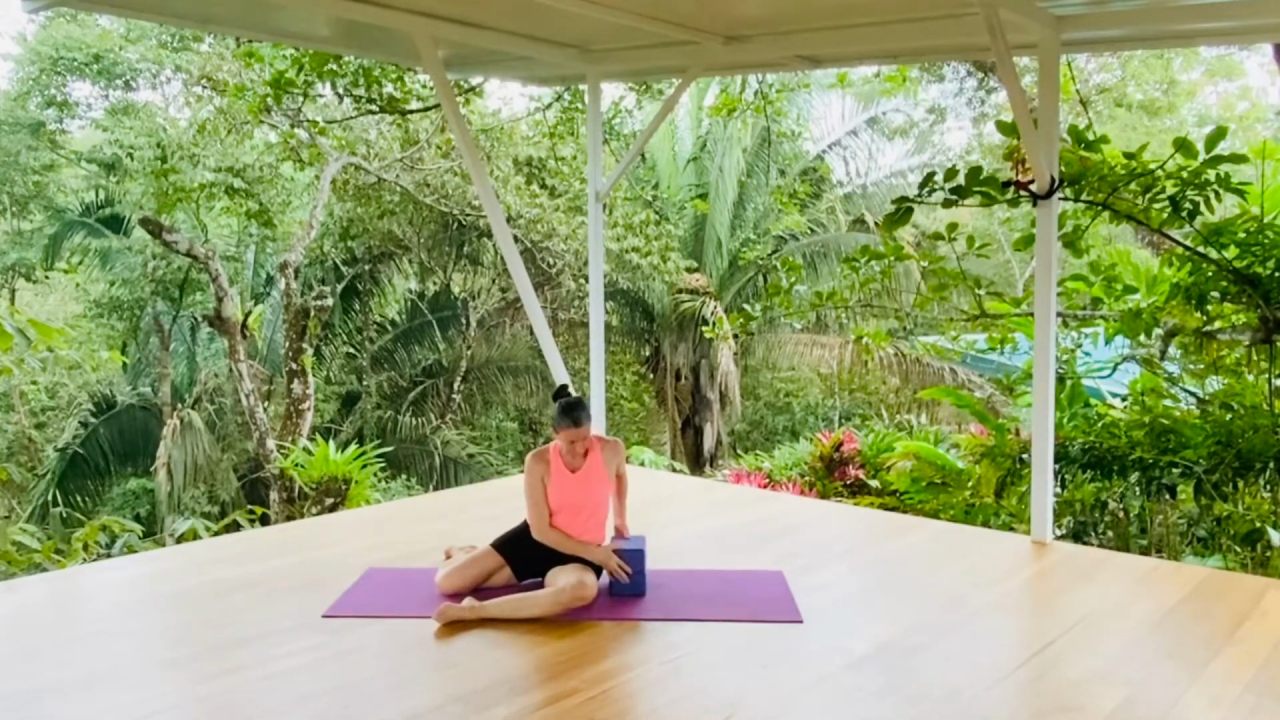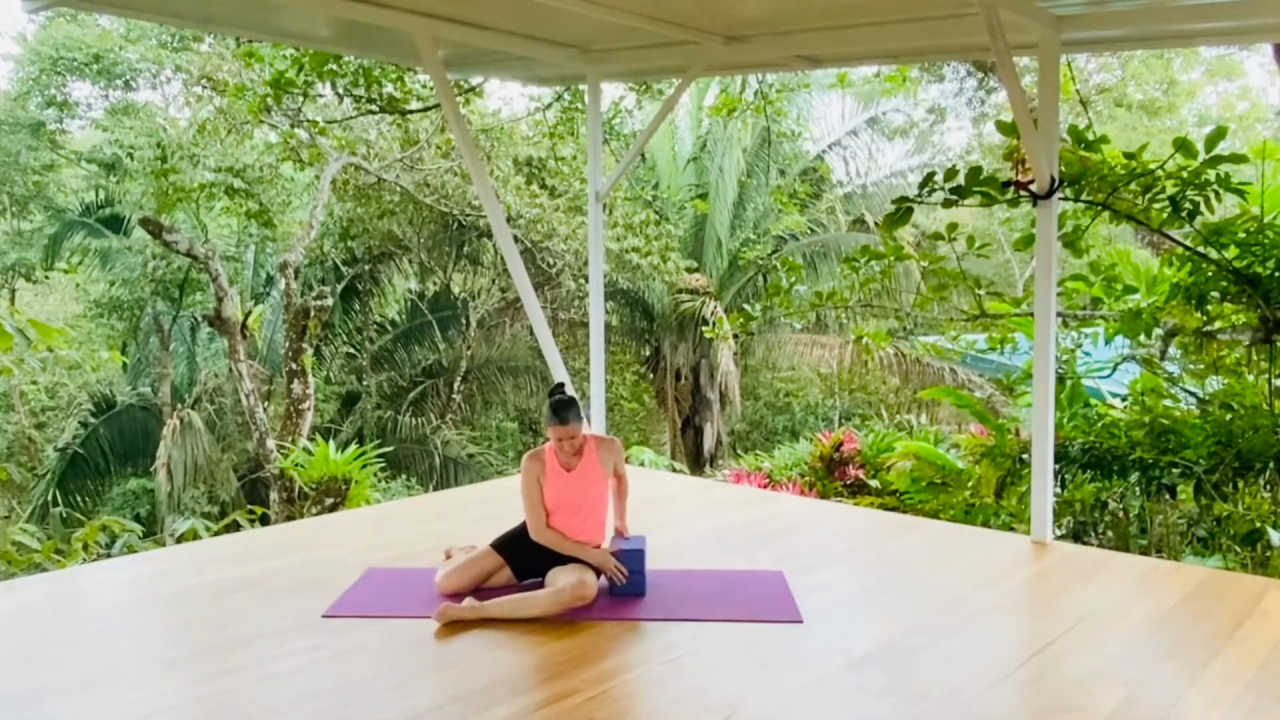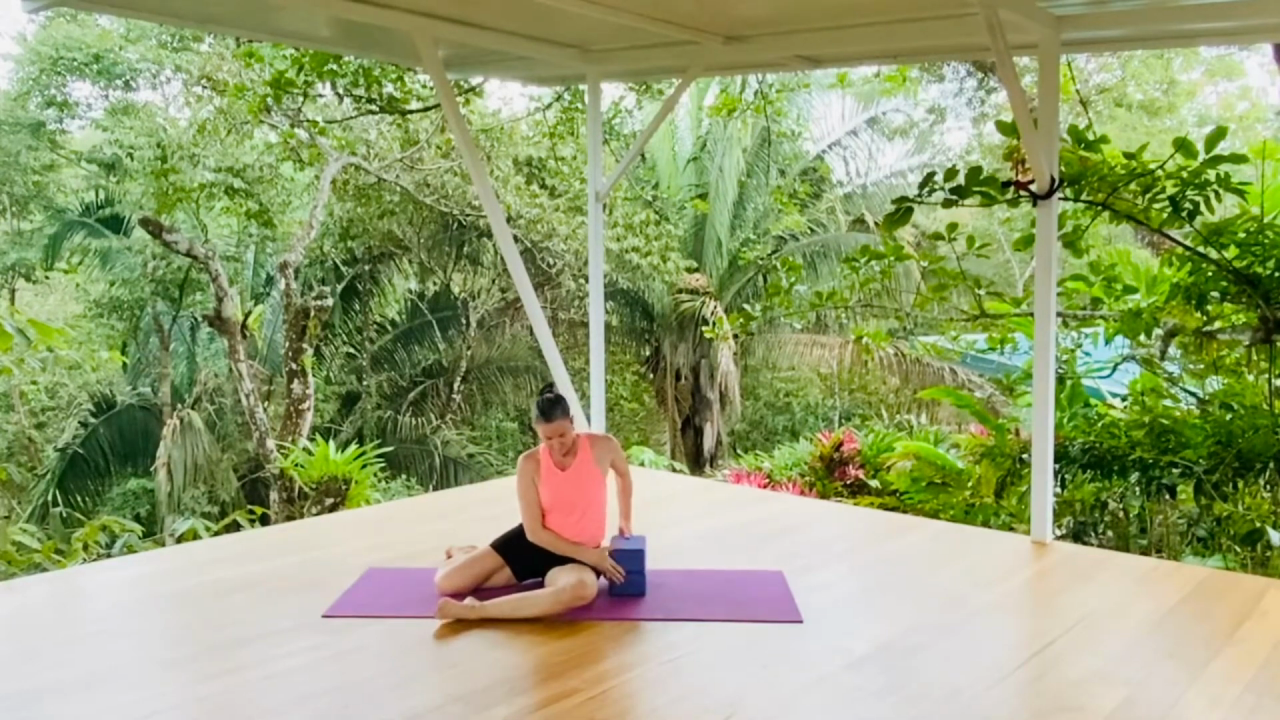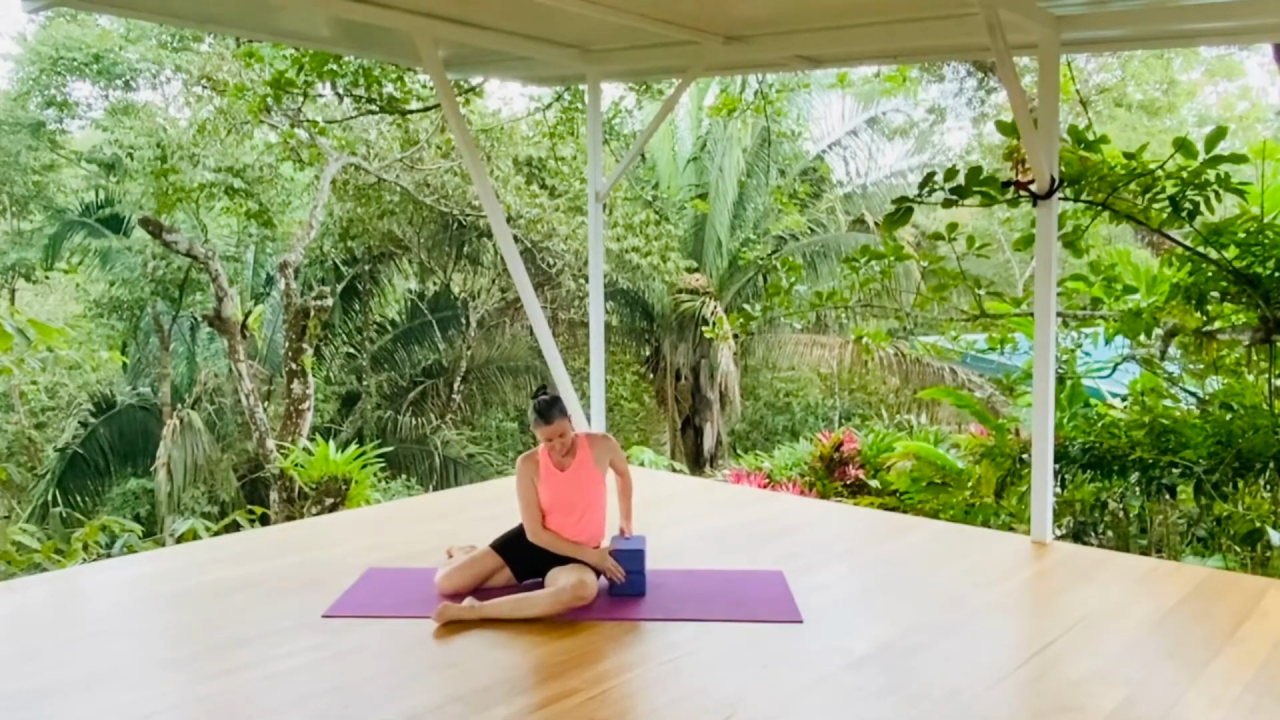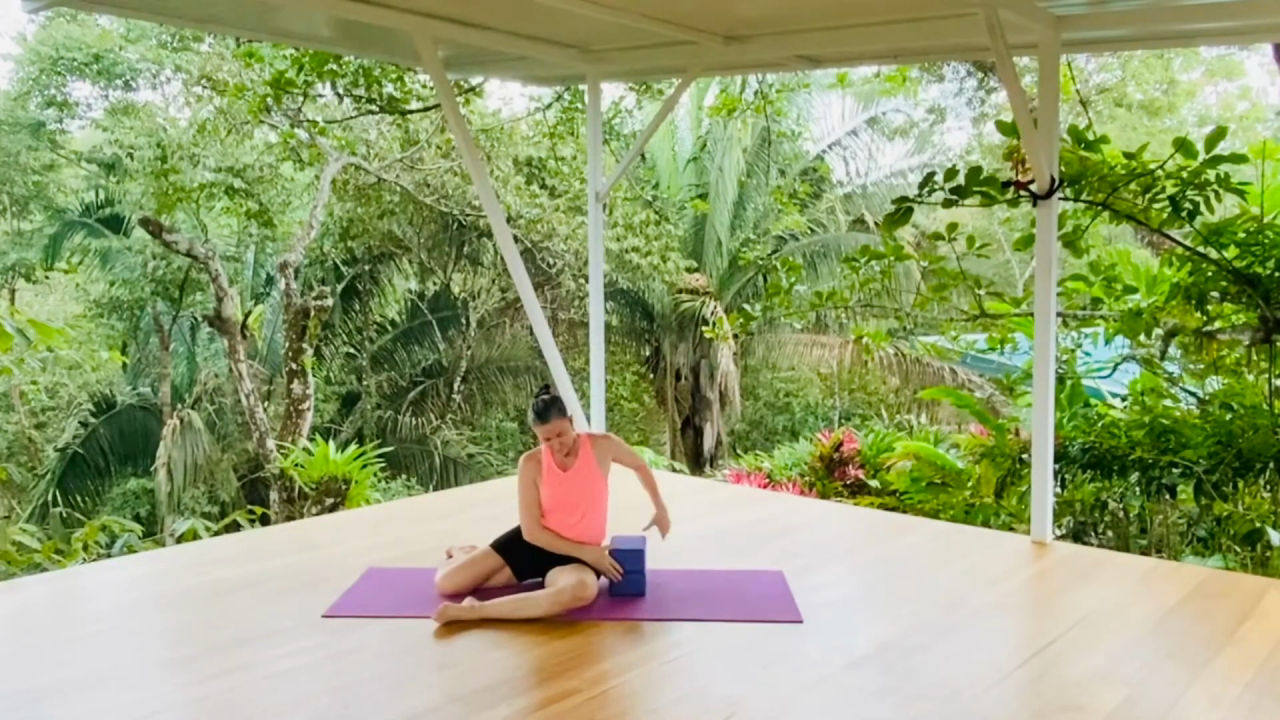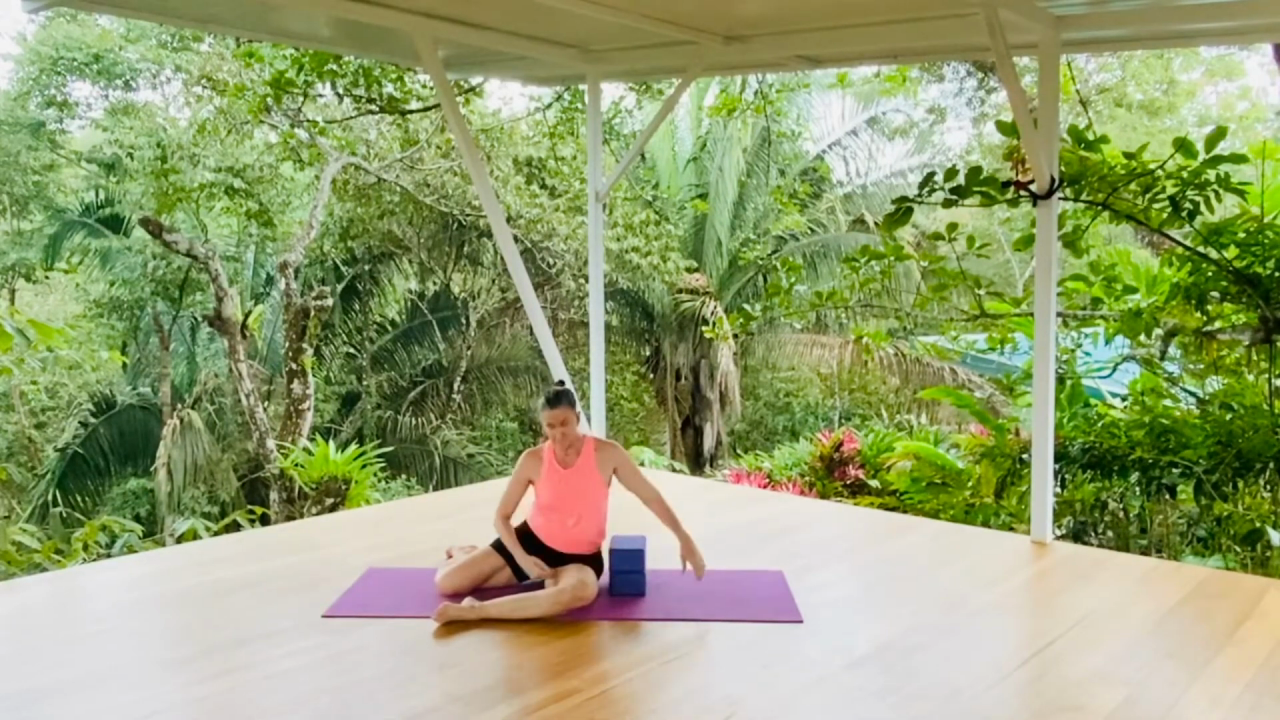
dt=0.4s
person 1, frame 1
left shoulder: (612, 449)
right shoulder: (538, 462)
right elbow: (540, 530)
left wrist: (620, 519)
right wrist: (595, 553)
left hip: (580, 556)
right hip: (533, 540)
left knee: (582, 590)
right knee: (447, 582)
left ankle: (476, 610)
right ankle: (468, 553)
person 1, frame 2
left shoulder: (608, 448)
right shoulder: (534, 462)
left elbow: (620, 476)
right elbow: (538, 530)
left wrist: (620, 520)
right wrist: (592, 554)
left hip: (578, 556)
right hip: (533, 541)
left knee: (582, 589)
right knee: (446, 582)
left ankle: (477, 610)
right ankle: (467, 554)
person 1, frame 3
left shoulder: (603, 446)
right shoulder: (529, 463)
left elbow: (623, 474)
right elbow: (534, 531)
left wrist: (625, 520)
right wrist: (589, 555)
left hip: (577, 556)
right hip: (531, 543)
left knee: (581, 589)
right knee: (446, 583)
left ankle: (476, 610)
right ankle: (469, 554)
person 1, frame 4
left shoulder: (601, 446)
right shoulder: (528, 464)
left elbow: (623, 474)
right elbow: (535, 531)
left wrist: (626, 520)
right wrist: (590, 554)
left hip: (577, 557)
right hip: (531, 542)
left knee: (582, 589)
right knee: (446, 582)
left ankle: (476, 610)
right ankle: (468, 554)
person 1, frame 5
left shoulder: (601, 445)
right shoulder: (530, 462)
left elbow: (641, 467)
right elbow: (532, 531)
left wrist: (660, 510)
right wrist: (581, 552)
left hip: (579, 555)
right hip: (536, 543)
left knee: (583, 591)
right knee: (446, 582)
left ankle: (479, 610)
right ankle: (467, 554)
person 1, frame 6
left shoulder: (608, 453)
right shoulder: (533, 459)
left elbow: (651, 497)
right elbow: (502, 516)
left wrist: (686, 542)
right wrist: (522, 558)
left hip: (579, 556)
right hip: (532, 539)
left knee: (581, 590)
right knee: (447, 582)
left ankle: (476, 611)
right ankle: (470, 554)
